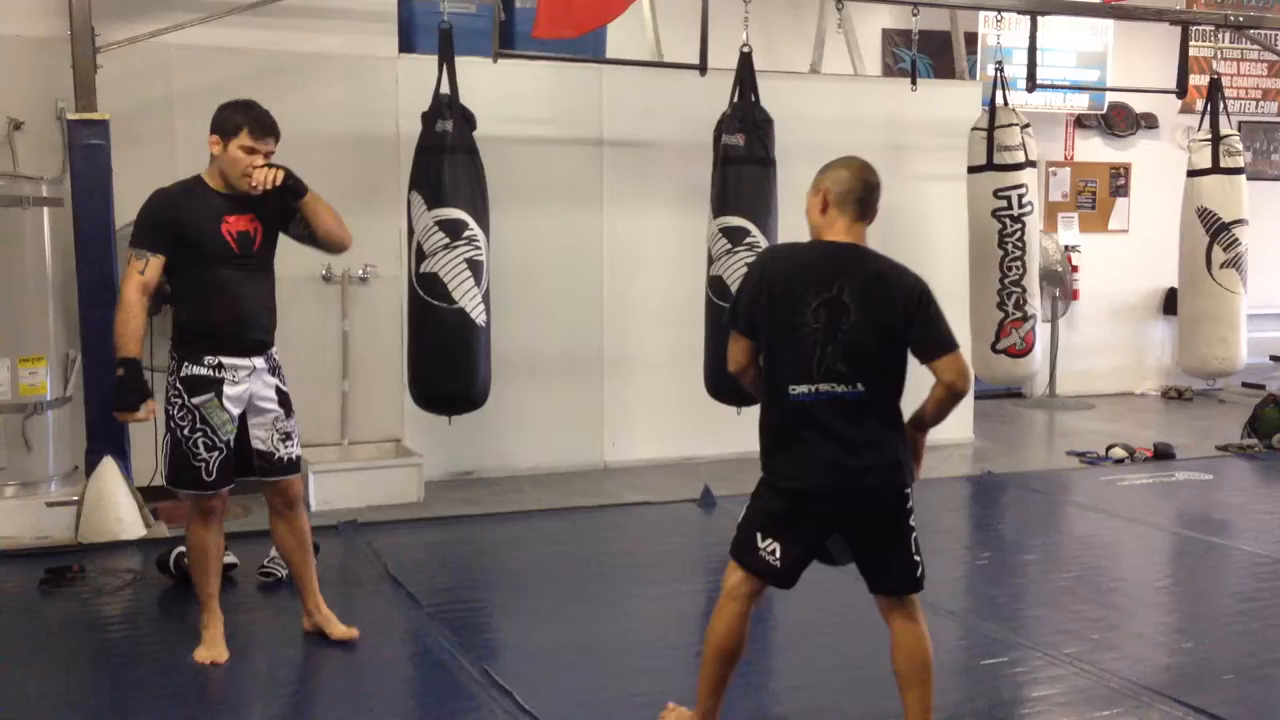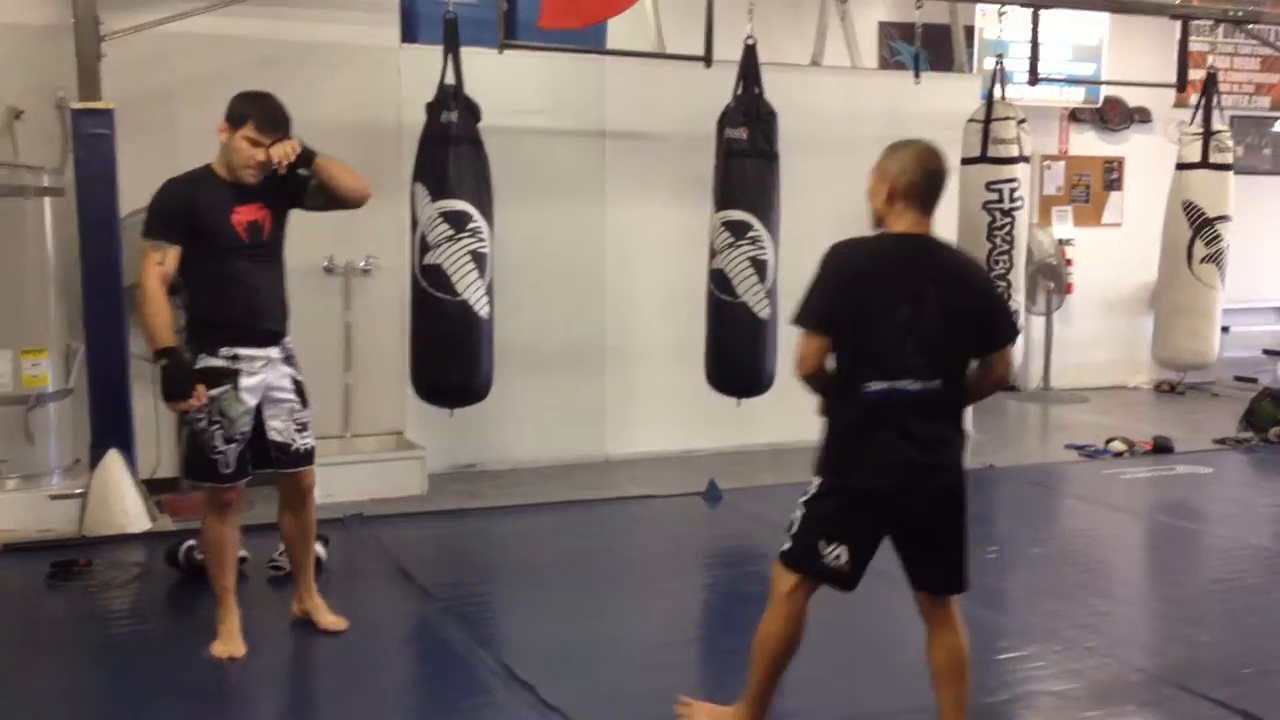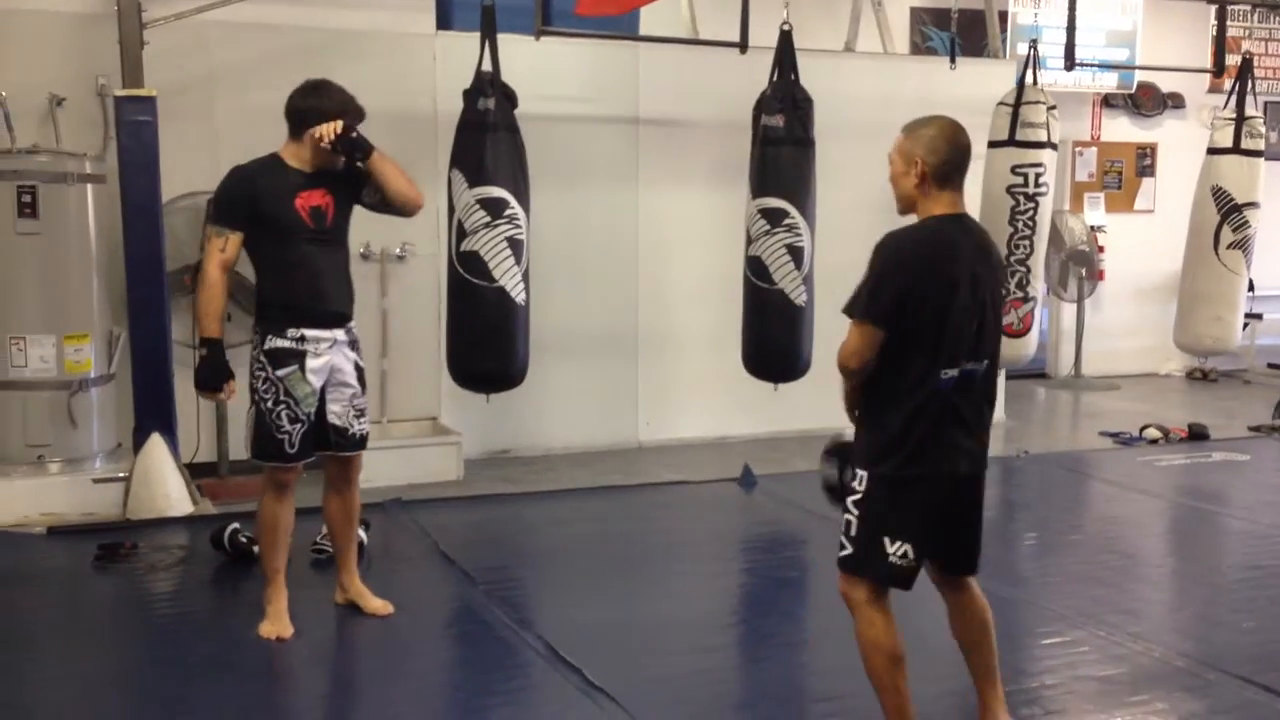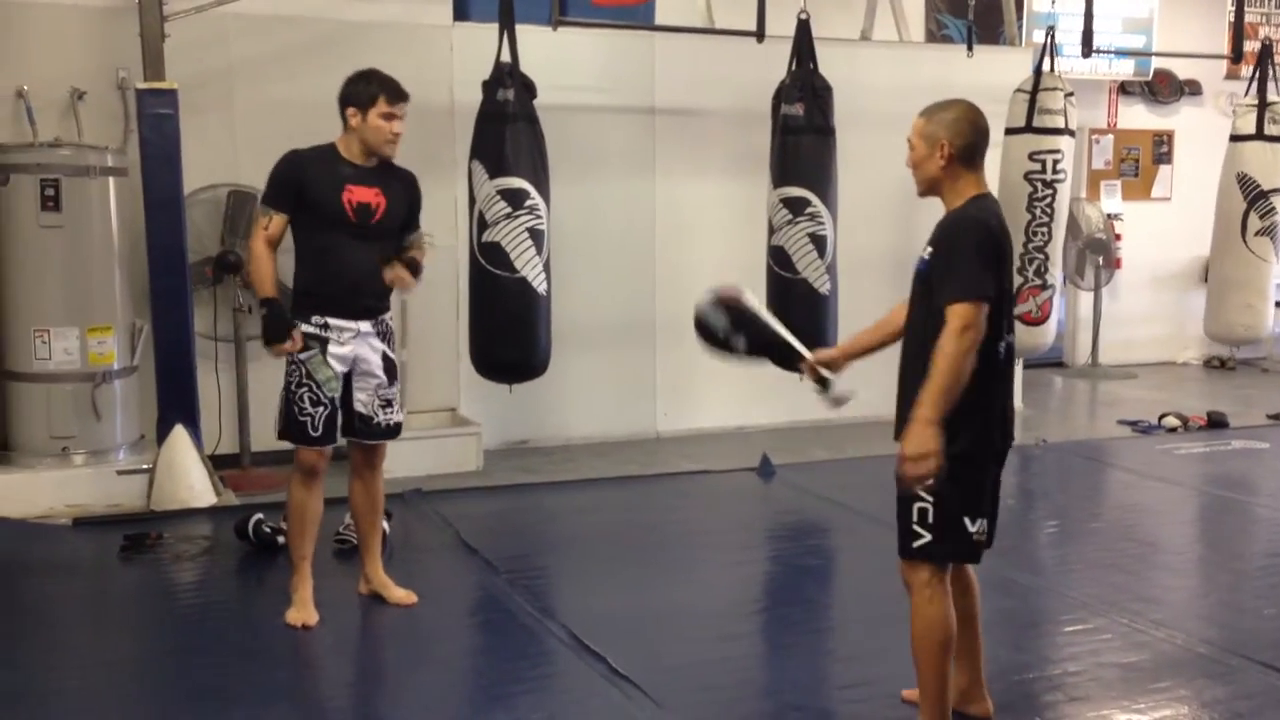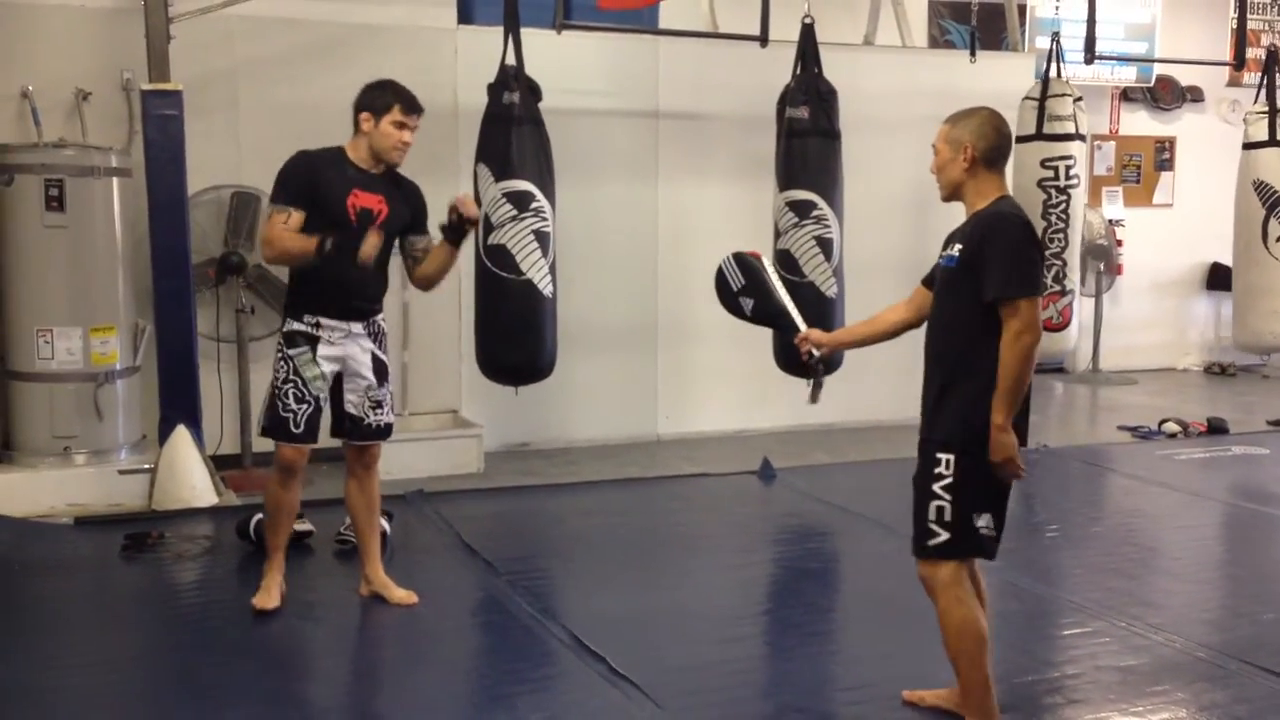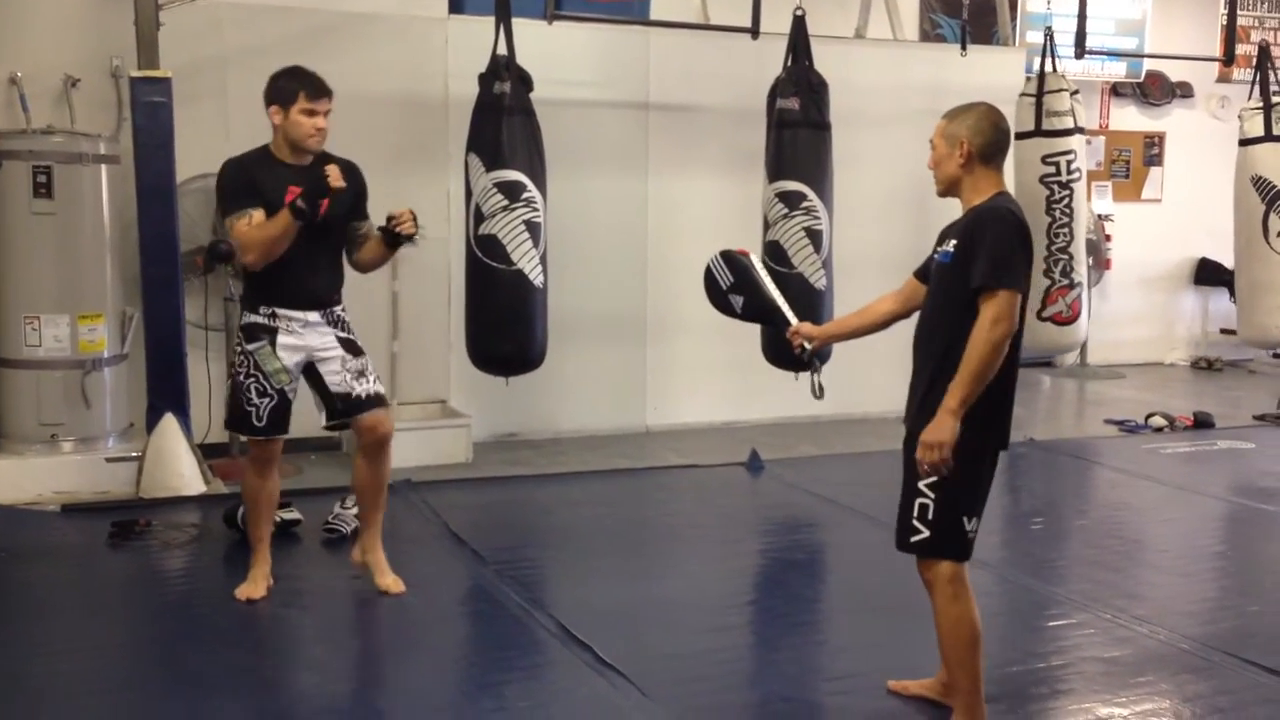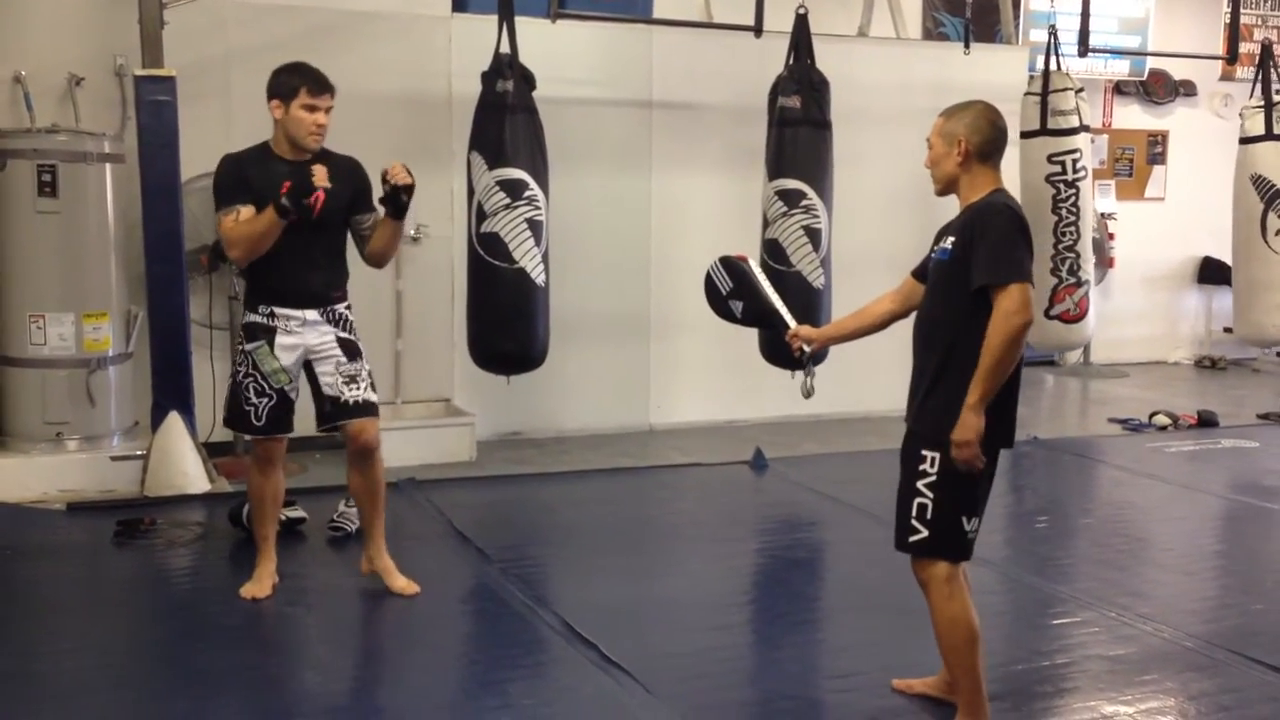
dt=0.4s
person 1, frame 1
left shoulder: (772, 267)
right shoulder: (902, 284)
left elbow: (740, 365)
right elbow: (955, 379)
right wrist: (916, 428)
left hip: (795, 470)
right hip: (879, 472)
left knee: (740, 587)
right knee: (901, 606)
person 1, frame 2
left shoulder: (849, 261)
right shoulder: (968, 276)
left elbow: (808, 363)
right elbow: (998, 374)
left hip: (857, 466)
right hip: (936, 470)
left knee: (792, 585)
right knee: (939, 606)
person 1, frame 3
left shoulder: (903, 250)
right shoulder: (982, 248)
left elbow: (857, 355)
left wrist: (854, 393)
left hip: (900, 455)
right hip: (960, 448)
left knee: (863, 588)
right knee: (954, 576)
person 1, frame 4
left shoulder: (970, 227)
right shoulder: (963, 224)
left elbow: (964, 329)
right elbow: (917, 314)
left wrist: (924, 424)
right wrist: (844, 353)
left hip: (959, 436)
right hip: (957, 432)
left knee: (923, 571)
right knee: (948, 562)
person 1, frame 5
left shoulder: (1004, 226)
right shoulder: (970, 231)
left elbow: (1022, 328)
right elbow: (911, 310)
left wrist: (1001, 424)
right wrist: (832, 340)
left hip: (972, 433)
right hip: (951, 427)
left knee: (943, 568)
right knee: (956, 563)
person 1, frame 6
left shoulder: (997, 222)
right shoulder: (963, 228)
left elbow: (999, 323)
right elbow: (901, 301)
left wrist: (950, 415)
right wrist: (822, 332)
left hip: (955, 428)
right hip: (936, 421)
left knee: (941, 564)
right knee: (939, 558)
person 1, frame 7
left shoulder: (996, 217)
right shoulder: (961, 225)
left elbow: (1015, 313)
right elbow: (899, 301)
left wrist: (975, 409)
right wrist: (821, 334)
left hip: (959, 426)
right hip: (937, 420)
left knee: (936, 563)
right knee: (941, 557)
person 2, frame 1
left shoulder: (268, 202)
right shoulder: (171, 205)
left elbow: (339, 240)
right elbow: (134, 290)
left wrist: (294, 186)
right wrist: (128, 370)
left hip: (263, 367)
right hip: (202, 372)
left knee: (288, 492)
right knee: (208, 502)
left ankle: (315, 610)
right ankle: (212, 624)
person 2, frame 2
left shoulder: (276, 187)
right shoulder: (182, 195)
left elbow: (356, 194)
right elbow: (154, 283)
left wrist: (307, 156)
right wrist: (171, 361)
left hip: (277, 357)
right hip: (219, 362)
left knee: (299, 482)
right knee: (224, 495)
left ankle: (306, 595)
right ankle: (228, 618)
person 2, frame 3
left shoulder: (343, 176)
right shoulder: (249, 182)
left elbow: (411, 203)
right elbow: (215, 268)
left wrist: (362, 149)
right wrist: (211, 350)
left hip: (342, 341)
right hip: (285, 346)
left knee: (346, 466)
right knee: (282, 474)
left ankle: (349, 581)
right ankle: (276, 599)
person 2, frame 4
left shoulder: (402, 184)
right shoulder: (301, 168)
left elbow: (411, 250)
right elbow: (262, 243)
left wrist: (408, 268)
right wrist: (273, 308)
left hip: (376, 331)
right hip: (317, 331)
left knee: (370, 455)
right knee: (311, 459)
left ankle: (374, 572)
right ankle: (301, 588)
person 2, frame 5
left shoulder: (405, 195)
right shoulder: (308, 168)
left elbow: (423, 276)
right elbow: (273, 246)
left wrist: (455, 236)
right wrist: (334, 248)
left hip: (367, 333)
right hip: (309, 330)
left knee: (365, 456)
right knee: (290, 458)
left ankle: (373, 572)
right ankle: (274, 571)
person 2, frame 6
left shoulder: (345, 175)
right shoulder: (242, 173)
left elbow: (361, 259)
right elbow: (252, 254)
left wrist: (392, 238)
right wrist: (305, 202)
left hip: (329, 321)
right hip: (268, 325)
left knee: (376, 426)
right knee: (264, 449)
left ankle: (370, 546)
right ankle: (260, 564)
person 2, frame 7
left shoulder: (346, 172)
right shoulder: (240, 169)
left elbow: (377, 255)
right elbow: (237, 249)
left wrist: (397, 207)
right wrist: (291, 201)
left hip: (331, 320)
right hip: (270, 324)
left knee: (364, 437)
right knee: (267, 449)
left ankle: (376, 554)
right ankle: (266, 563)
